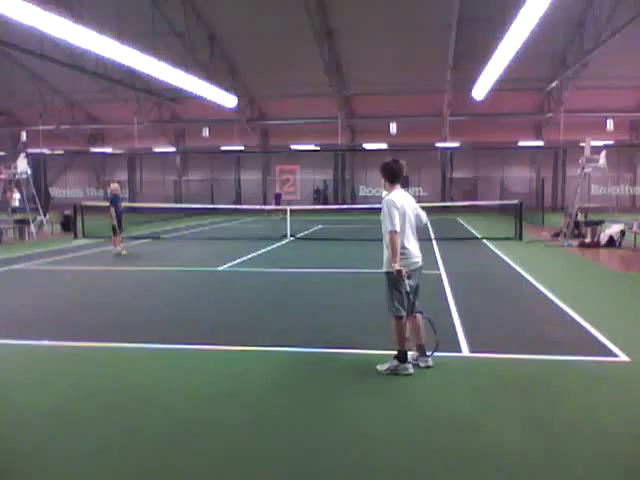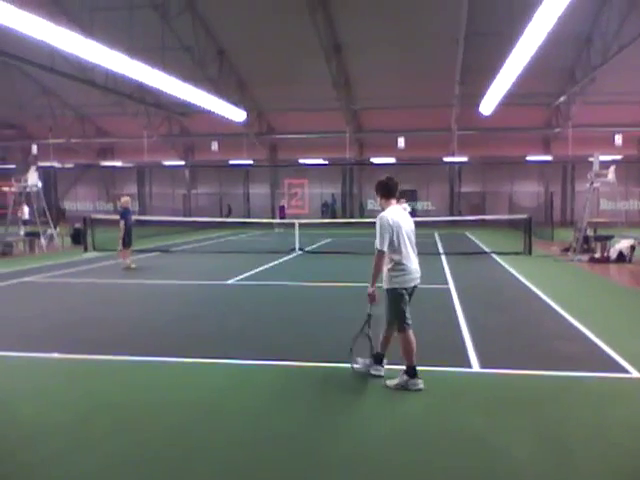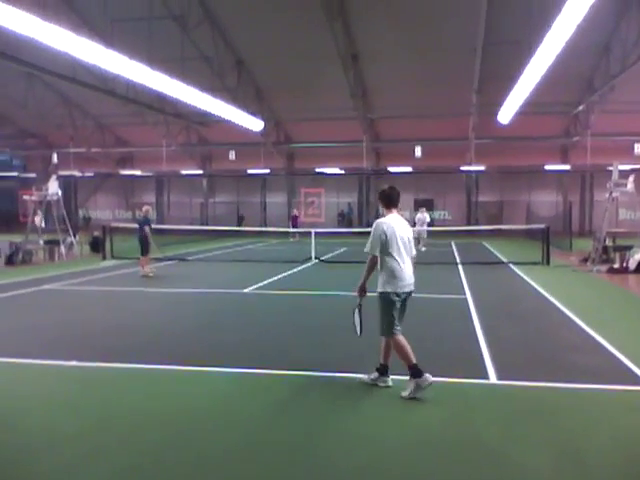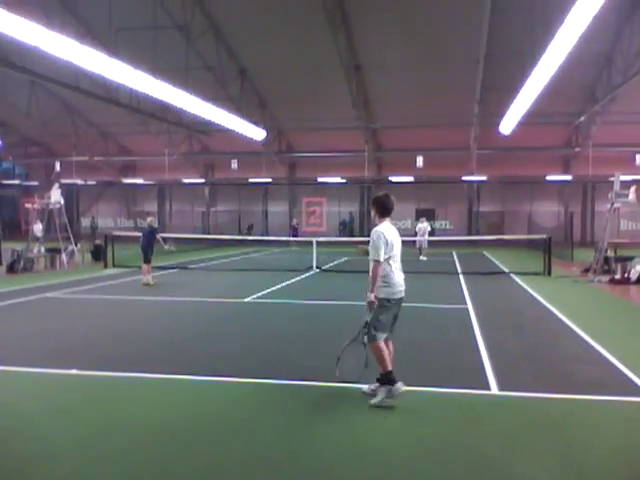
dt=0.4s
person 1, frame 1
left shoulder: (390, 200)
right shoulder: (409, 198)
left elbow: (394, 233)
right elbow: (423, 220)
left wrist: (395, 262)
left hip: (400, 263)
right hip: (414, 260)
left knee: (399, 313)
right knee: (413, 309)
left ankle: (402, 361)
right ankle: (422, 354)
person 1, frame 2
left shoulder: (385, 217)
right shoulder: (406, 215)
left elbow: (381, 254)
left wrist: (372, 285)
left hip: (398, 279)
right hip: (411, 275)
left knee: (402, 326)
right knee: (391, 321)
left ankle: (412, 376)
right ankle: (377, 361)
person 1, frame 3
left shoulder: (380, 224)
right shoulder: (405, 225)
left elbow: (374, 258)
left wrist: (363, 282)
left hip: (391, 285)
right hip: (407, 283)
left knee: (392, 332)
right knee: (390, 330)
left ankle: (418, 375)
right ankle: (382, 372)
person 1, frame 4
left shoulder: (378, 232)
right shoulder: (393, 231)
left elbow: (378, 264)
left wrist: (372, 292)
right wrist: (369, 253)
left hip: (383, 292)
right hip: (397, 290)
left knee: (374, 336)
right knee: (385, 337)
left ankle: (390, 383)
right ankle: (384, 382)
